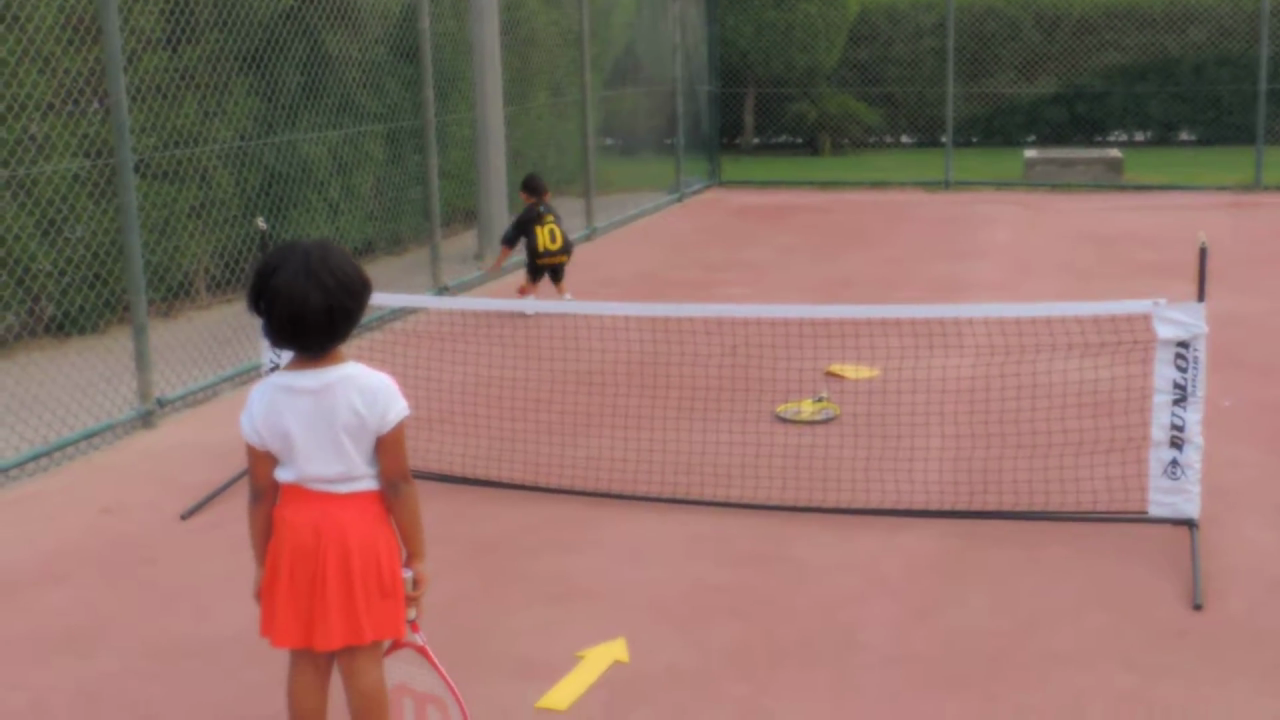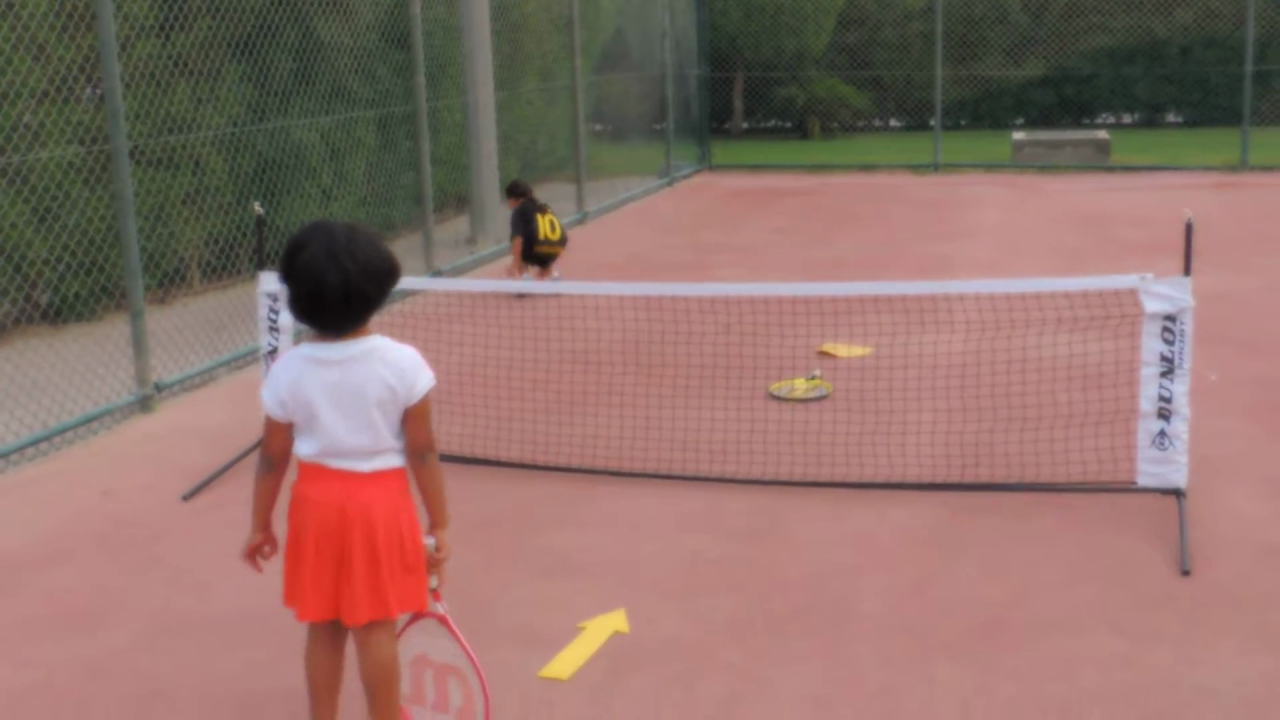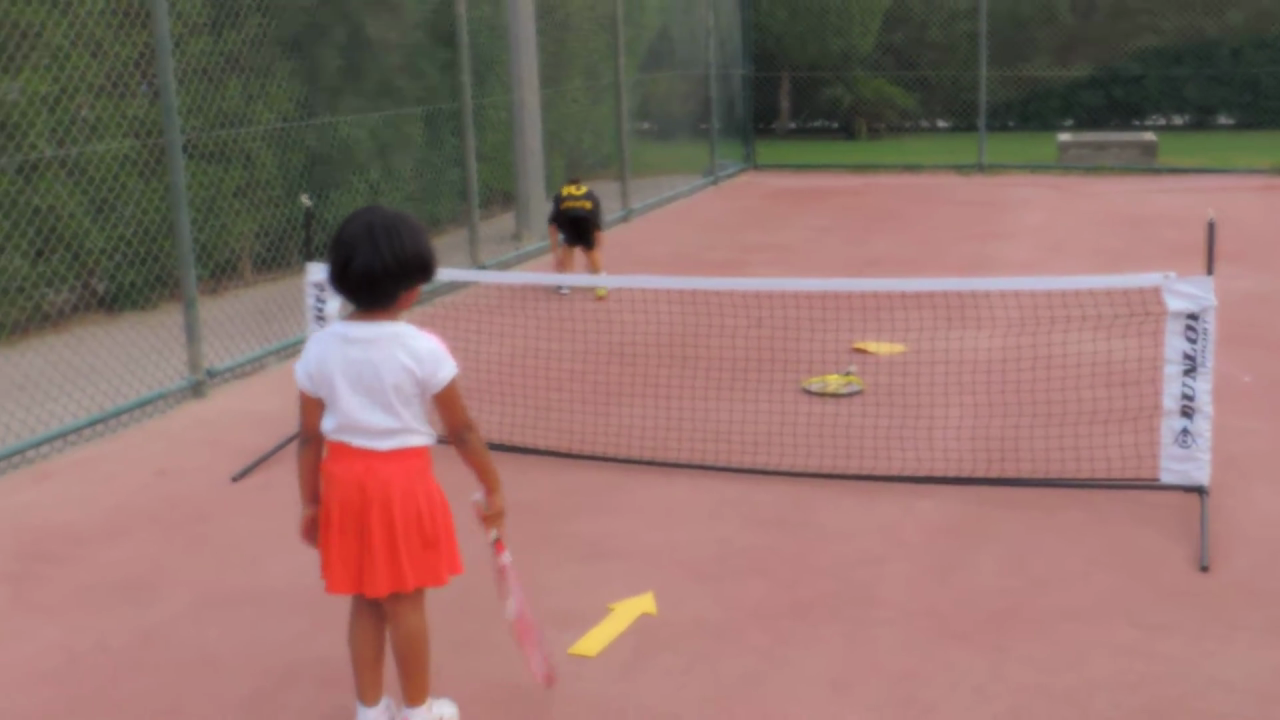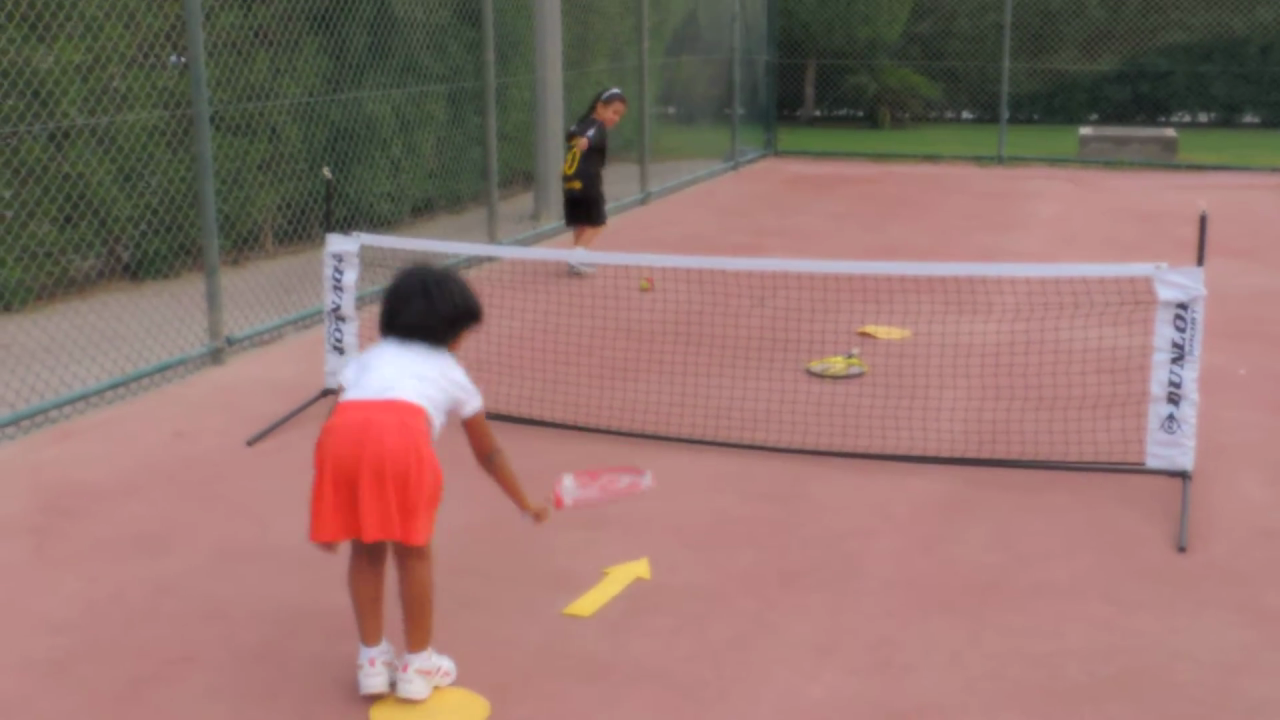
dt=0.5s
person 1, frame 1
left shoulder: (264, 399)
right shoulder: (375, 389)
left elbow: (261, 493)
right elbow: (397, 483)
left wrist: (261, 562)
right wrist: (416, 555)
left hip: (297, 530)
right hip: (360, 530)
left knee: (306, 657)
right knee: (361, 658)
person 1, frame 2
left shoulder: (288, 370)
right shoulder: (403, 363)
left elbow: (273, 459)
right elbow: (422, 454)
left wrist: (260, 524)
right wrist: (440, 525)
left hip: (318, 502)
right hip: (380, 503)
left knee: (324, 626)
right knee: (376, 629)
person 1, frame 3
left shoulder: (319, 347)
right shoulder: (422, 349)
left elbow: (309, 436)
right elbow: (461, 429)
left wrist: (309, 502)
right wrist: (492, 489)
left hip: (345, 478)
right hip: (403, 478)
left knee: (365, 599)
right knee: (405, 601)
person 1, frame 4
left shoulder: (372, 357)
right shoulder: (451, 373)
right elbow: (488, 454)
left wrist: (332, 514)
right wrist: (524, 502)
left hip: (342, 435)
right hip: (401, 437)
left knee: (366, 546)
right knee: (411, 550)
left ankle: (372, 661)
right ankle: (417, 665)
